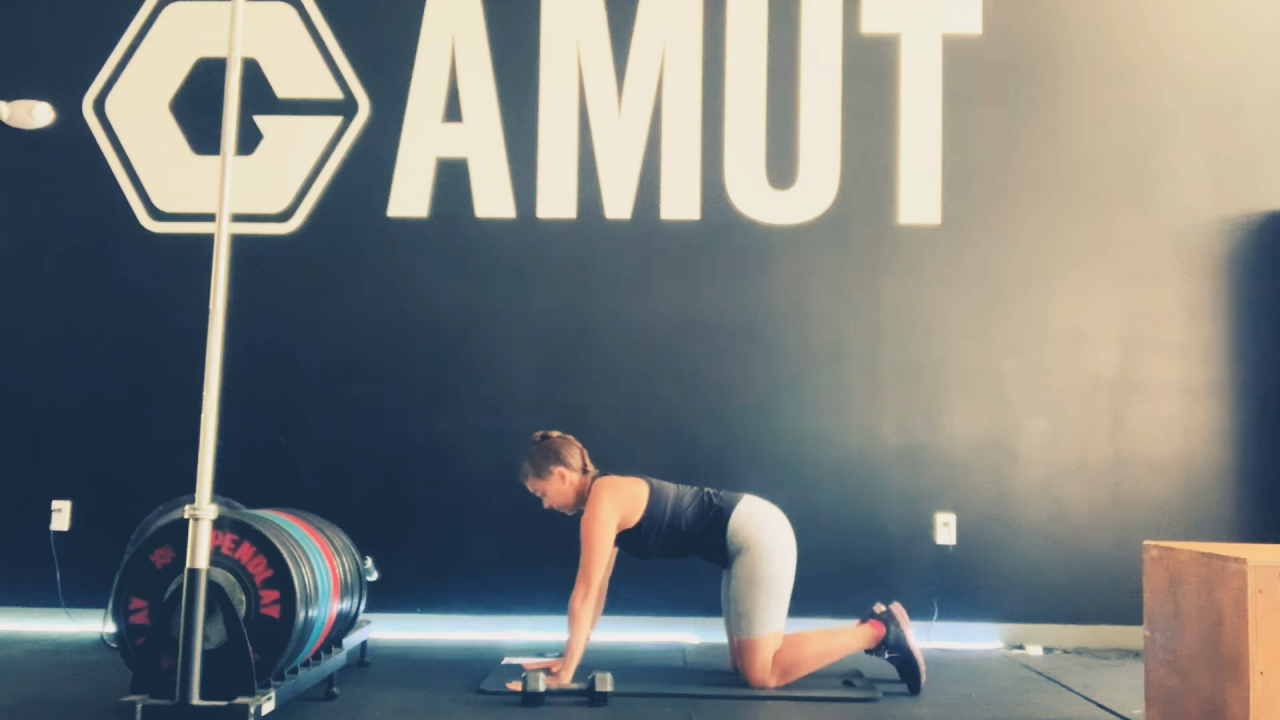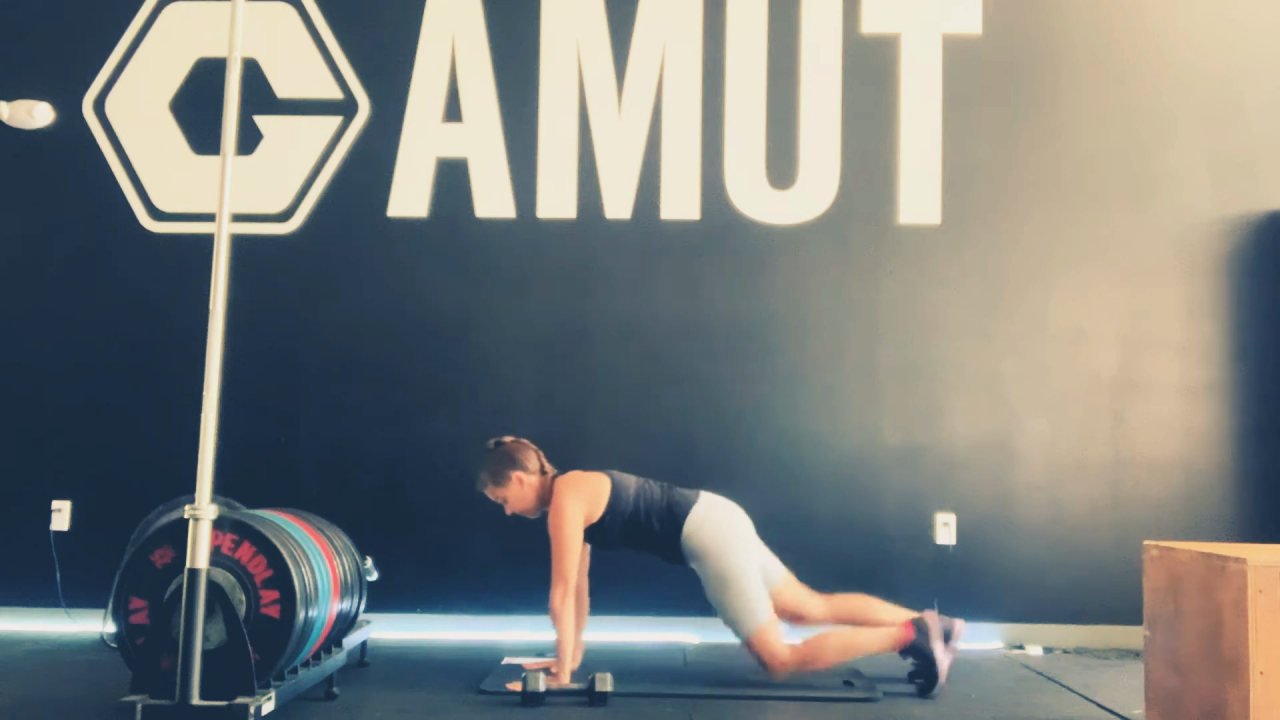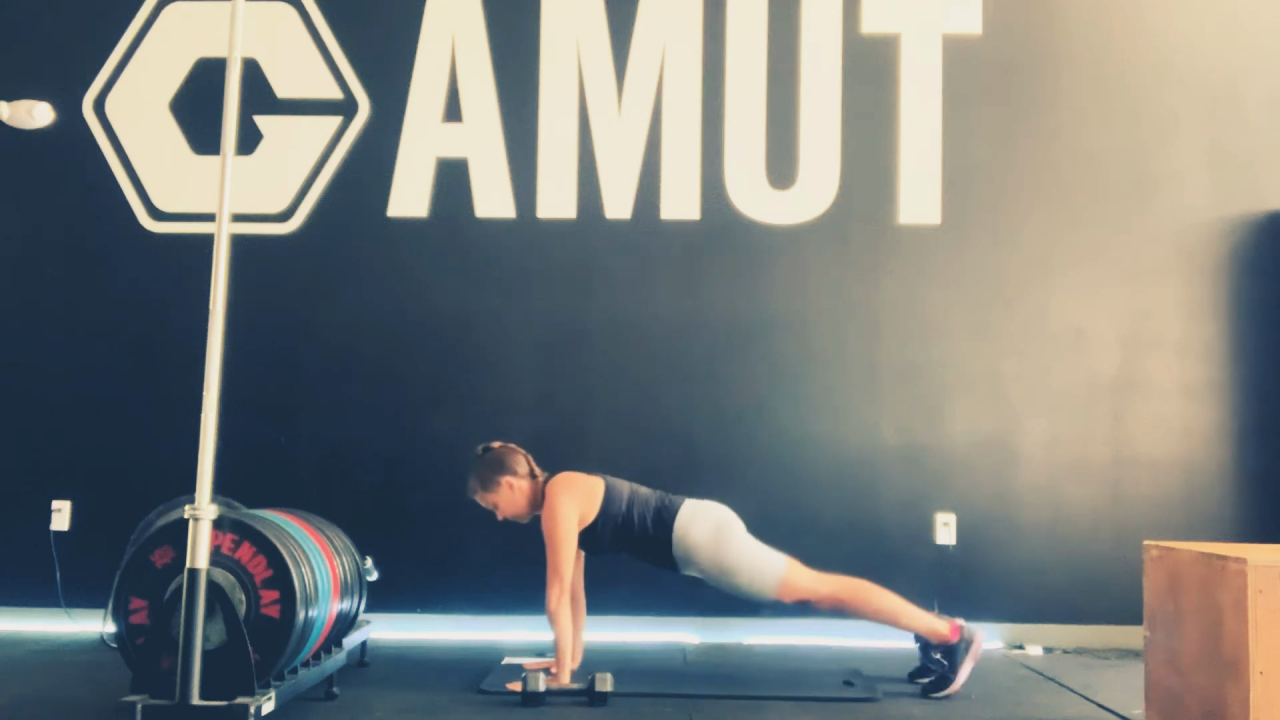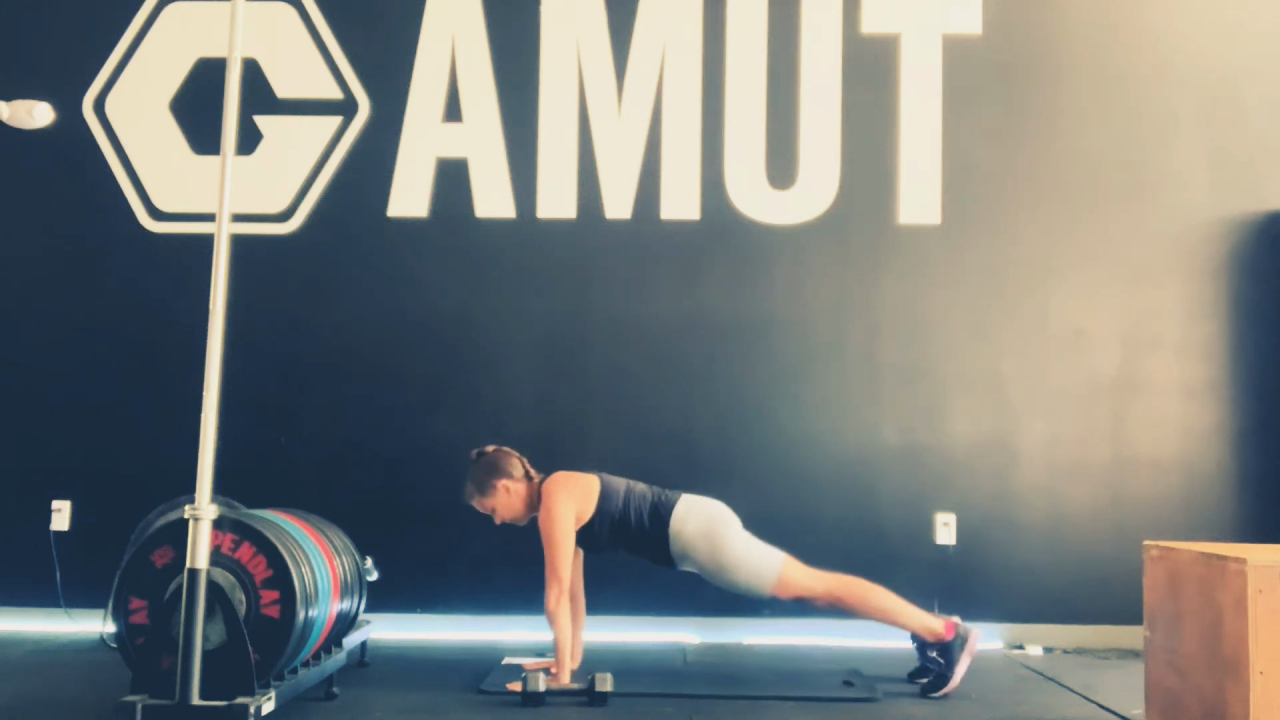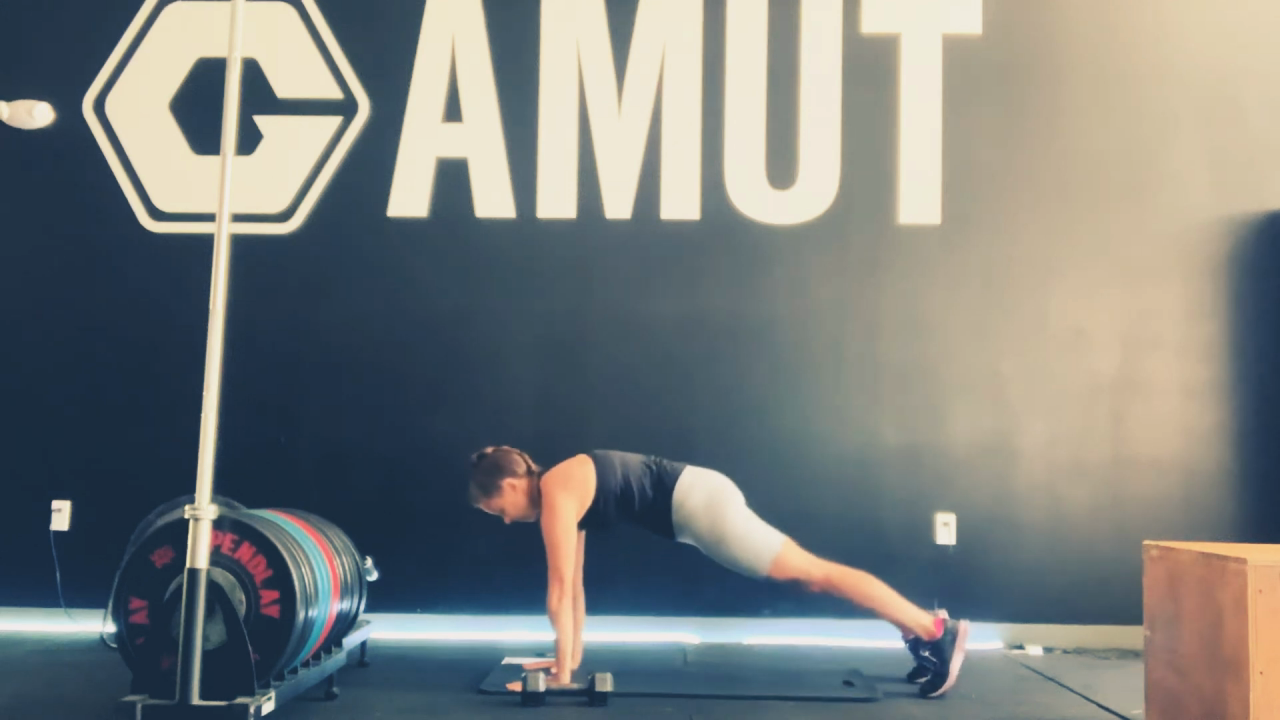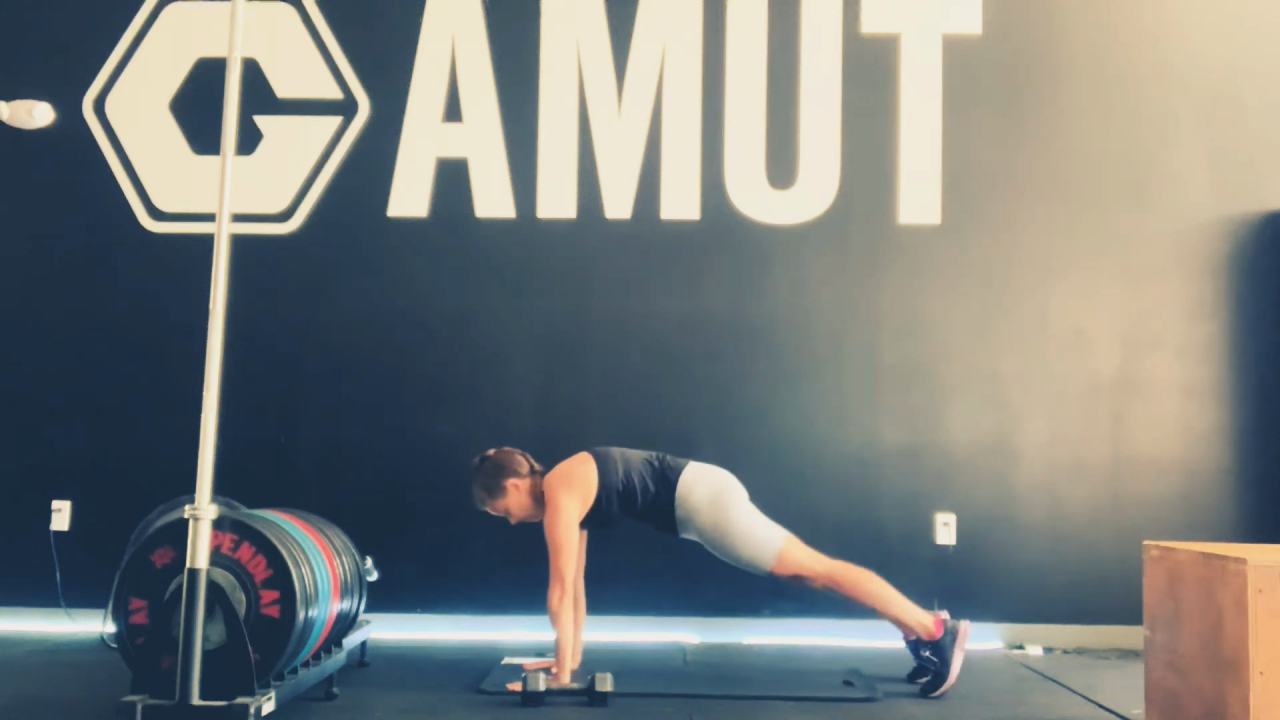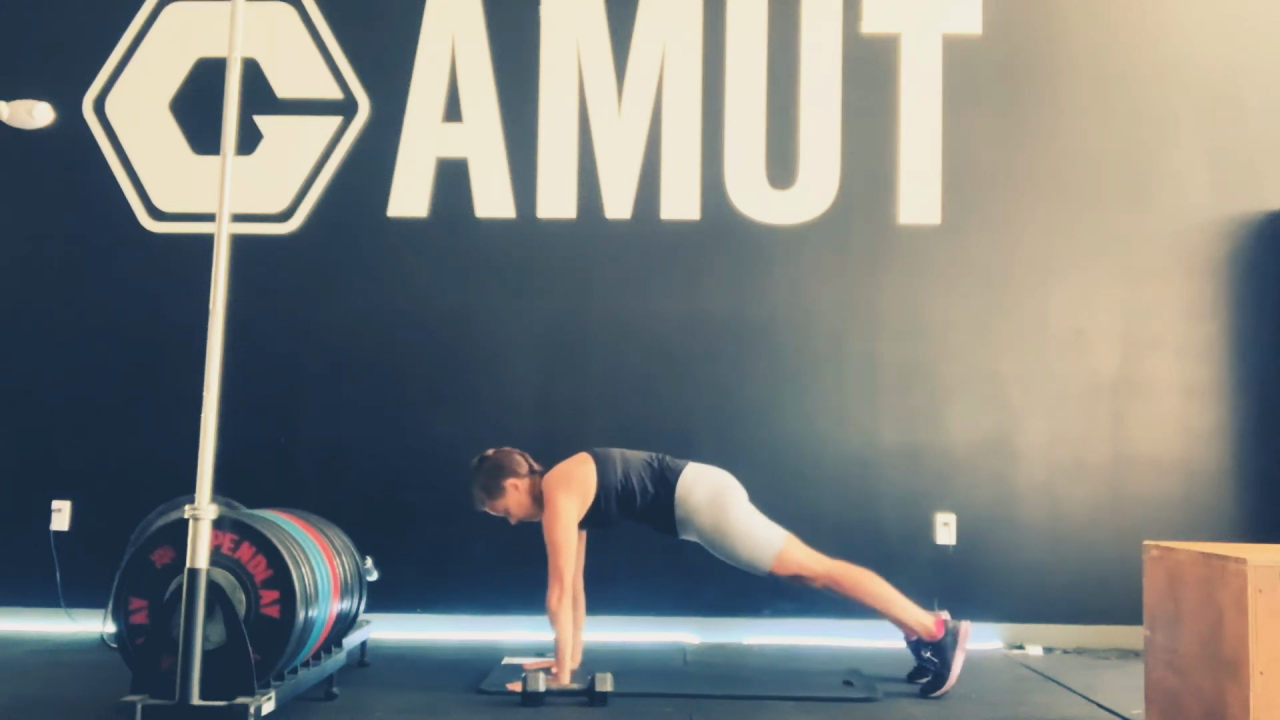
dt=0.4s
person 1, frame 1
left shoulder: (603, 499)
right shoulder: (605, 500)
left elbow: (585, 593)
right elbow: (596, 589)
left wrist: (566, 671)
right wrist: (569, 657)
left hip: (758, 534)
right hip: (747, 535)
left knee: (762, 675)
right knee: (743, 664)
left ankle: (880, 631)
right ankle: (873, 628)
person 1, frame 2
left shoulder: (564, 497)
right shoulder: (572, 496)
left elbow: (562, 592)
right elbow: (578, 584)
left wrist: (563, 669)
right wrist: (573, 652)
left hip: (708, 532)
right hip: (710, 525)
left knee: (781, 663)
right knee: (814, 609)
left ankle: (911, 634)
right ankle: (922, 623)
person 1, frame 3
left shoulder: (558, 498)
right shoulder: (564, 499)
left elbow: (558, 593)
right elbow: (573, 587)
left wrist: (561, 671)
right wrist: (573, 654)
left hip: (699, 536)
right hip: (694, 534)
left knee: (821, 589)
right knee: (816, 590)
left ankle: (952, 637)
right ankle: (937, 634)
person 1, frame 4
left shoulder: (554, 498)
right shoulder: (562, 500)
left elbow: (557, 592)
right elbow: (572, 586)
left wrist: (563, 670)
right wrist: (573, 654)
left hip: (697, 531)
right hip: (690, 530)
left knee: (817, 586)
right knee: (810, 589)
left ankle: (944, 633)
right ankle: (930, 634)
person 1, frame 5
left shoulder: (555, 493)
right shoulder: (565, 492)
left elbow: (561, 588)
right elbow: (574, 582)
left wrist: (562, 669)
right wrist: (573, 656)
left hip: (698, 504)
right hip: (693, 502)
left knee: (812, 573)
right knee: (805, 577)
left ankle: (935, 630)
right ankle: (920, 633)
person 1, frame 6
left shoulder: (559, 491)
right shoulder: (567, 493)
left elbow: (561, 587)
right elbow: (574, 581)
left wrist: (561, 671)
right wrist: (572, 655)
left hip: (700, 499)
right hip: (695, 497)
left knee: (815, 568)
right knee: (804, 572)
left ankle: (936, 630)
right ankle: (920, 634)
person 1, frame 7
left shoulder: (557, 492)
right shoulder: (567, 492)
left elbow: (560, 588)
right elbow: (573, 581)
left wrist: (562, 670)
right wrist: (573, 654)
left hip: (700, 500)
right hip: (694, 498)
left knee: (815, 569)
right knee: (806, 572)
left ankle: (936, 632)
right ankle: (921, 633)
